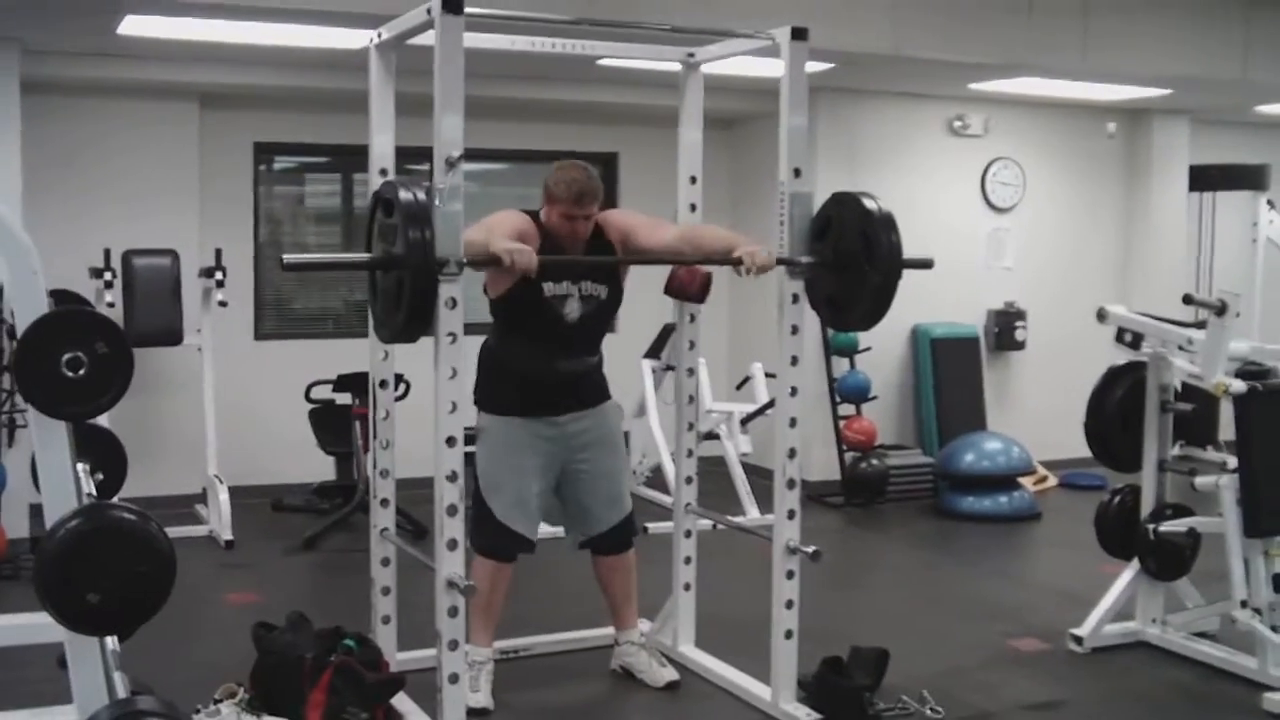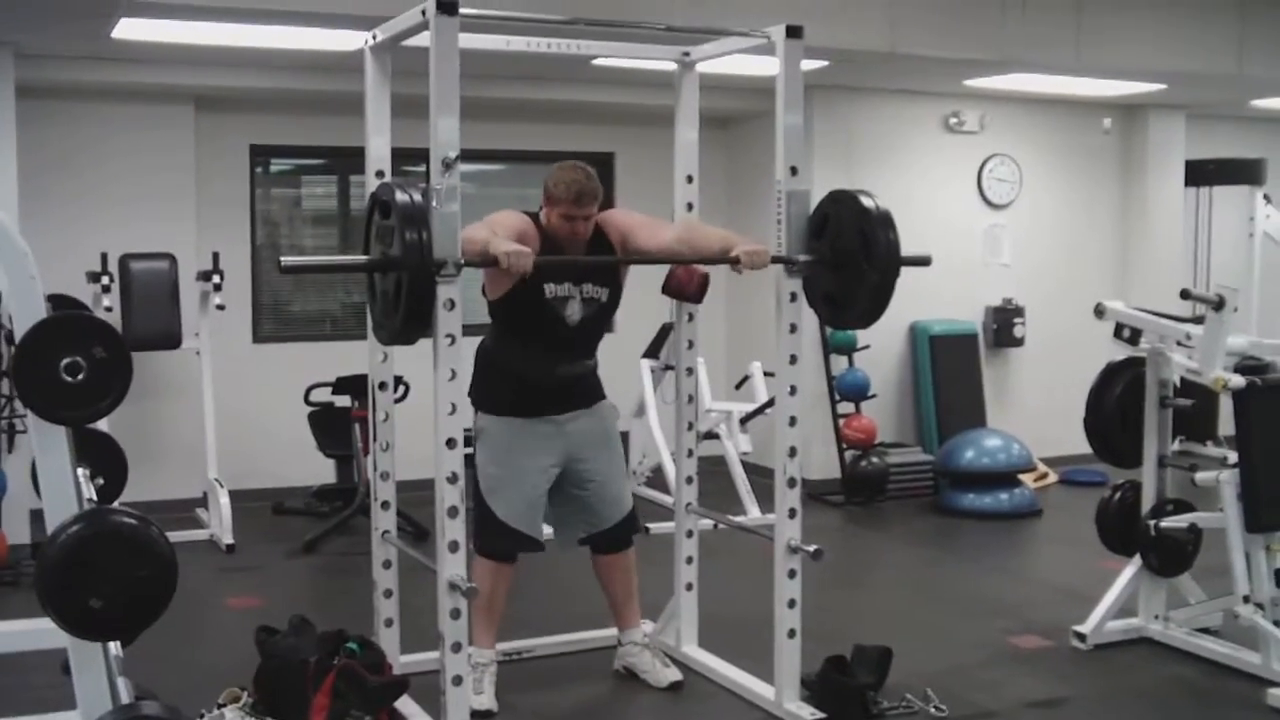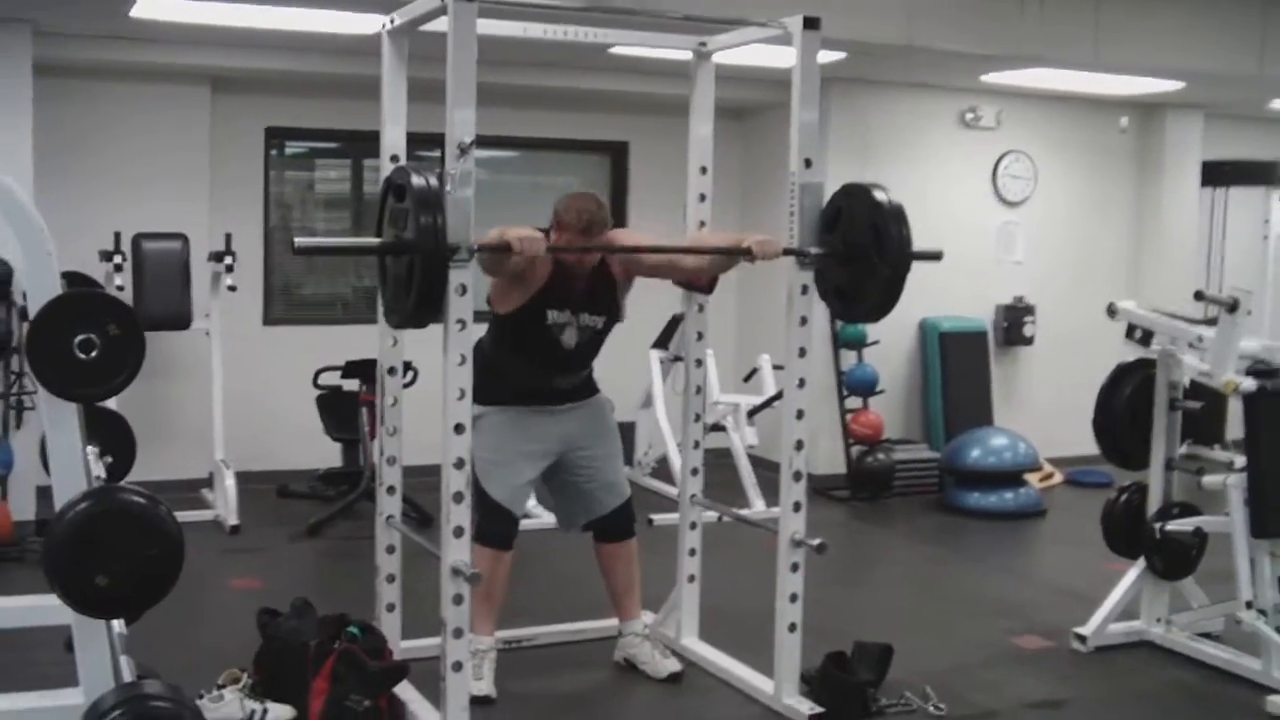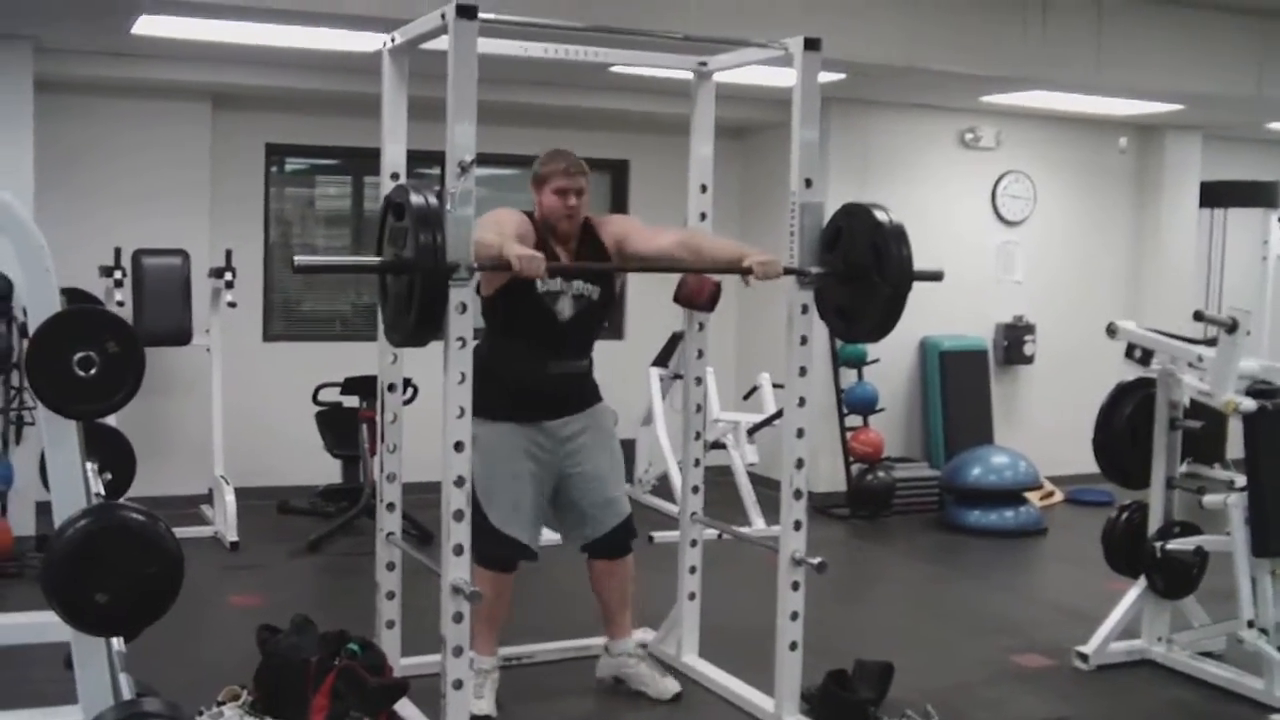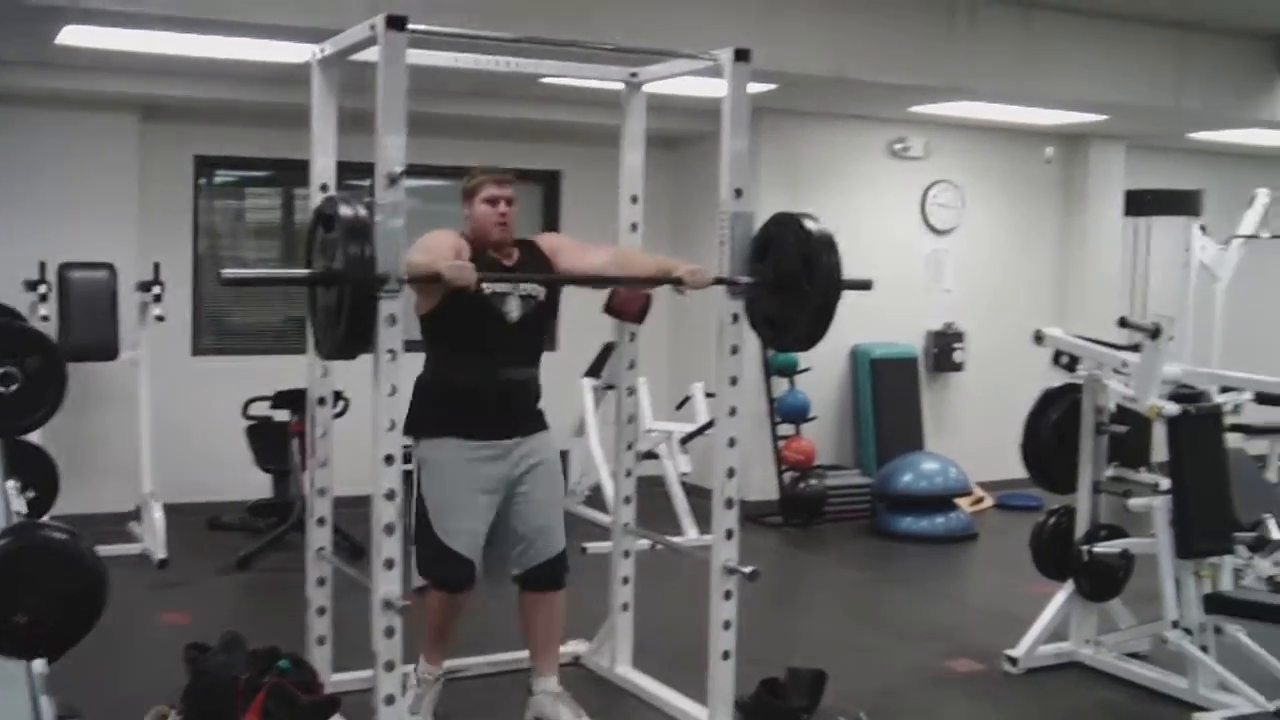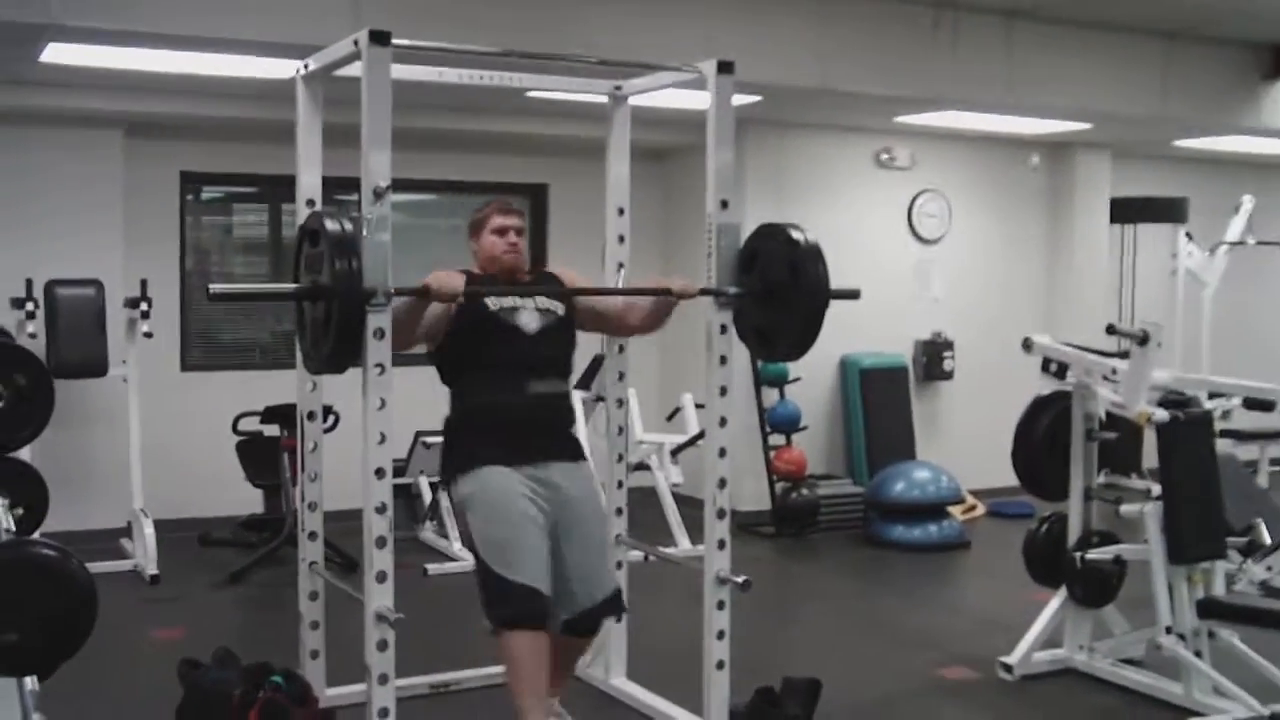
dt=0.3s
person 1, frame 1
left shoulder: (617, 230)
right shoulder: (519, 229)
left elbow: (680, 235)
right elbow: (474, 237)
left wrist: (740, 246)
right wrist: (499, 246)
left hip: (589, 407)
right hip: (514, 413)
left knee: (613, 529)
right knee: (499, 535)
left ankle: (629, 644)
right ankle: (478, 660)
person 1, frame 2
left shoulder: (617, 230)
right shoulder: (519, 230)
left elbow: (678, 236)
right elbow: (473, 236)
left wrist: (736, 245)
right wrist: (498, 246)
left hip: (585, 406)
right hip: (512, 413)
left knee: (615, 525)
right knee: (500, 535)
left ankle: (633, 644)
right ankle: (480, 662)
person 1, frame 3
left shoulder: (621, 254)
right shoulder: (525, 255)
left elbow: (687, 255)
right elbow: (490, 246)
left wrist: (744, 243)
right wrist: (513, 242)
left hip: (579, 402)
right hip: (507, 408)
left knee: (615, 516)
right knee: (496, 521)
left ankle: (633, 635)
right ankle: (479, 652)
person 1, frame 4
left shoulder: (610, 235)
right shoulder: (513, 227)
left elbow: (677, 243)
right elbow: (482, 241)
left wrist: (745, 254)
right wrist: (509, 253)
left hip: (580, 412)
right hip: (506, 417)
left knee: (612, 530)
right knee: (498, 542)
left ankle: (621, 652)
right ankle: (482, 668)
person 1, frame 5
left shoulder: (547, 251)
right shoulder: (447, 246)
left elbow: (613, 260)
right elbow: (415, 264)
left wrist: (673, 269)
right wrist: (440, 268)
left hip: (525, 432)
right hip: (453, 436)
left knee: (546, 562)
right knee: (451, 566)
right ankle: (428, 673)
person 1, frame 6
left shoulder: (559, 285)
right shoulder: (457, 291)
left elbow: (631, 316)
right elbow: (397, 337)
left wrist: (668, 296)
right wrist: (425, 298)
left hip: (563, 460)
right hip: (490, 466)
left knee: (591, 600)
right knee: (521, 601)
